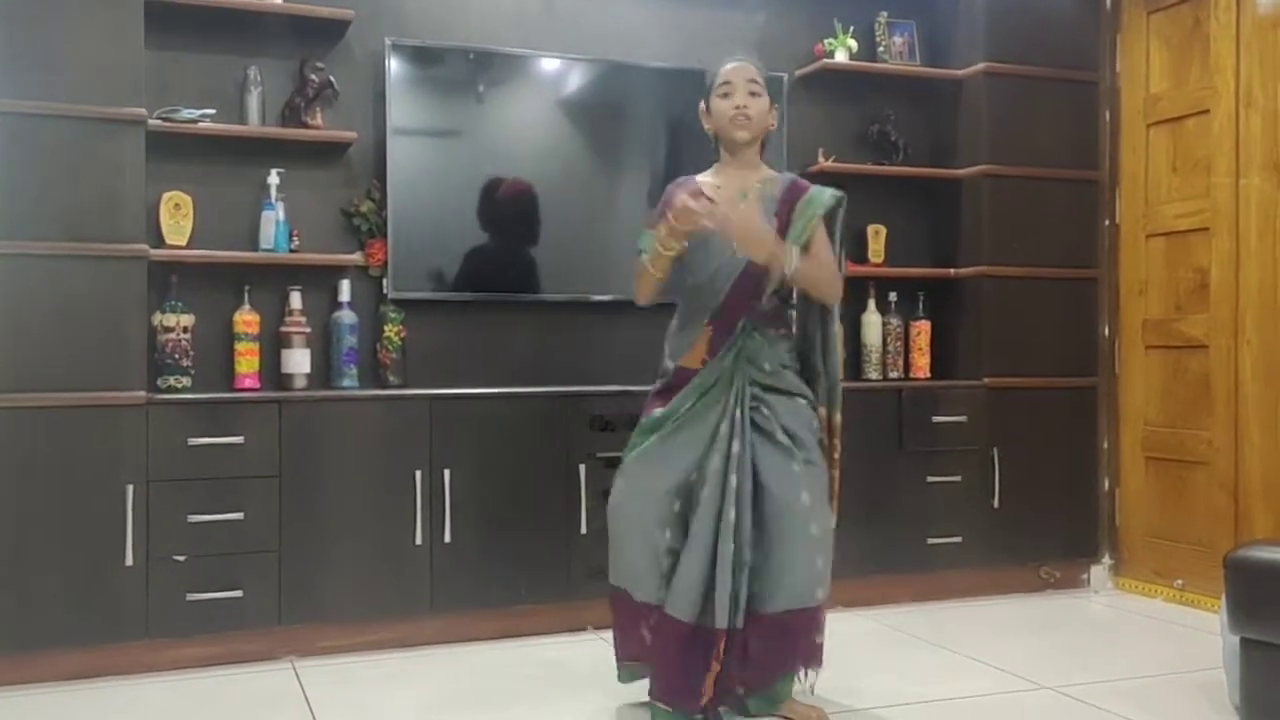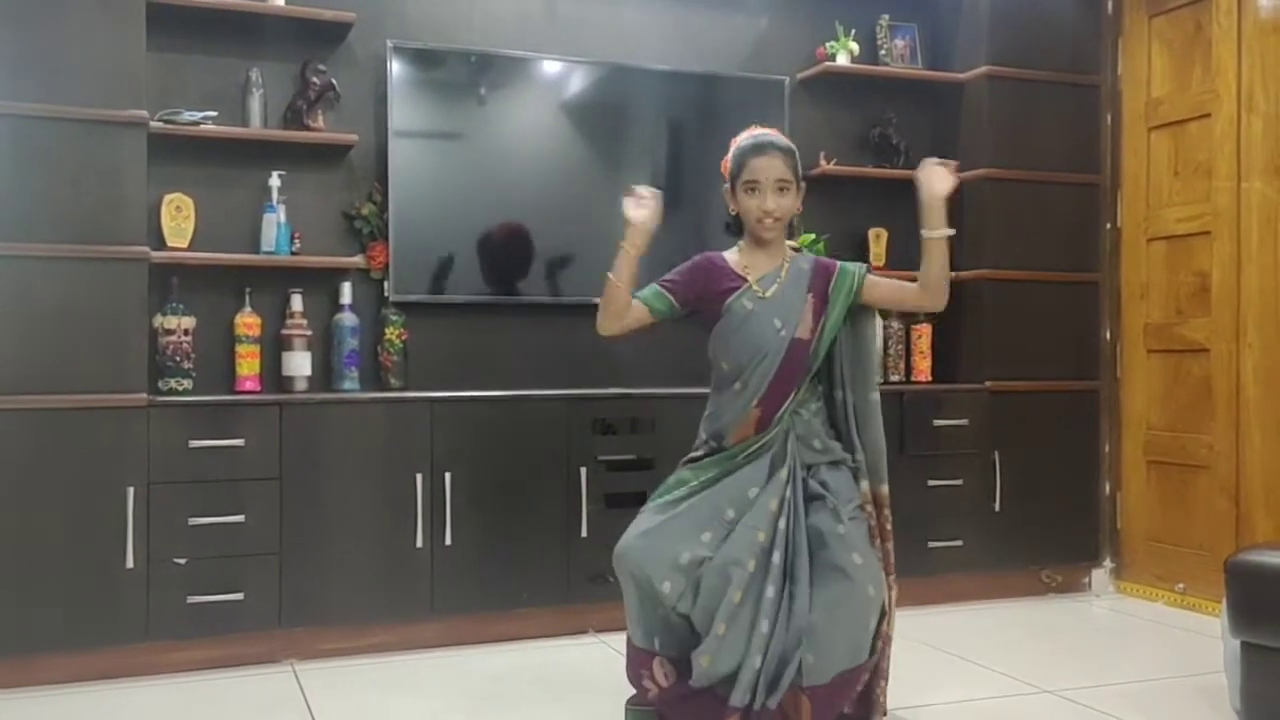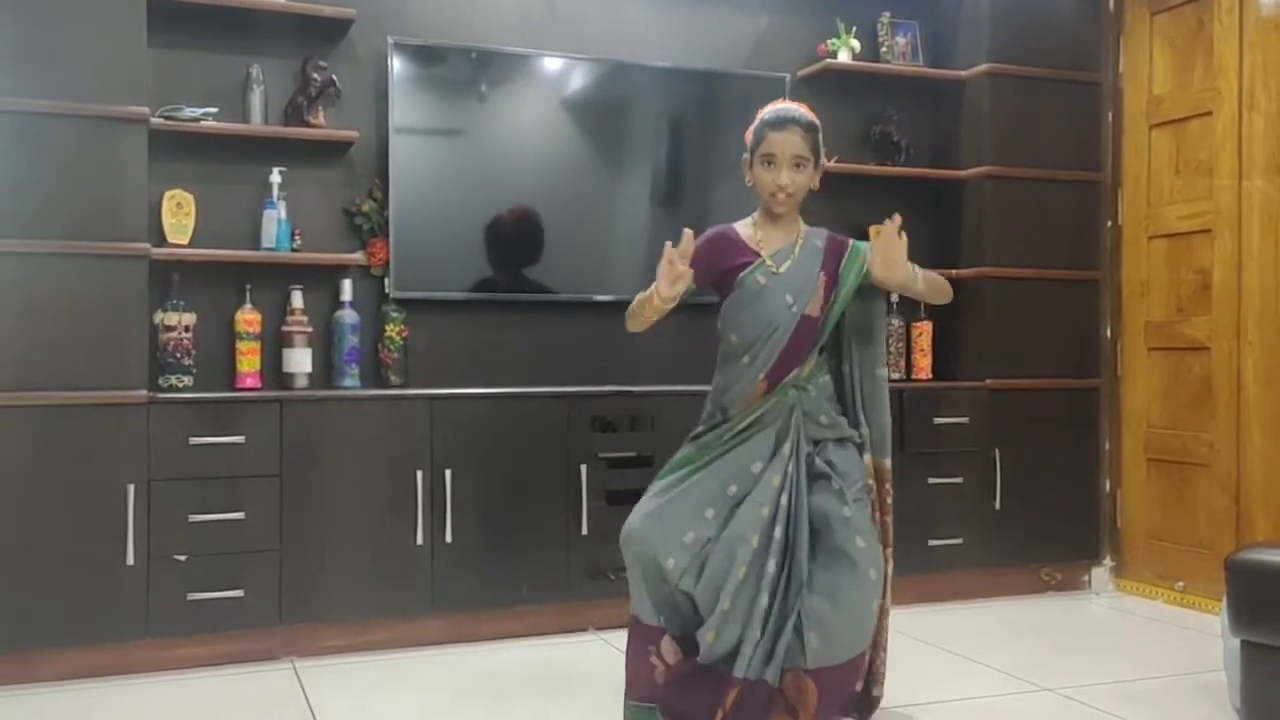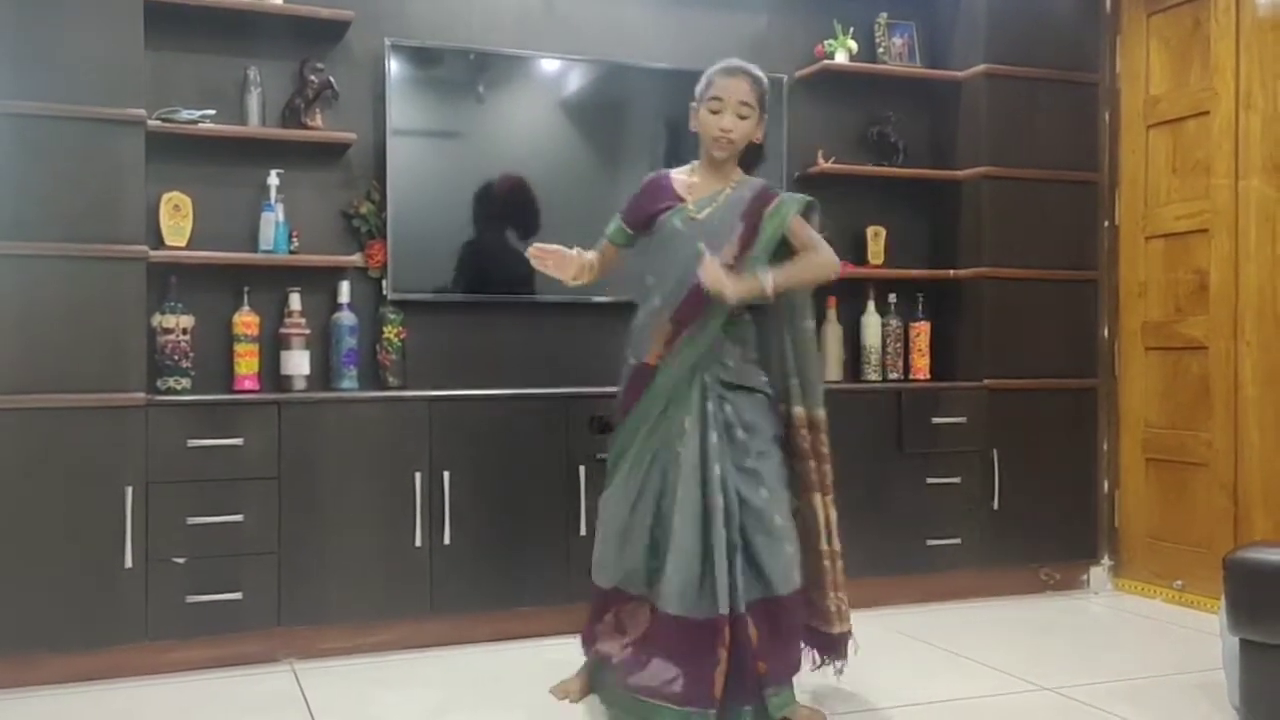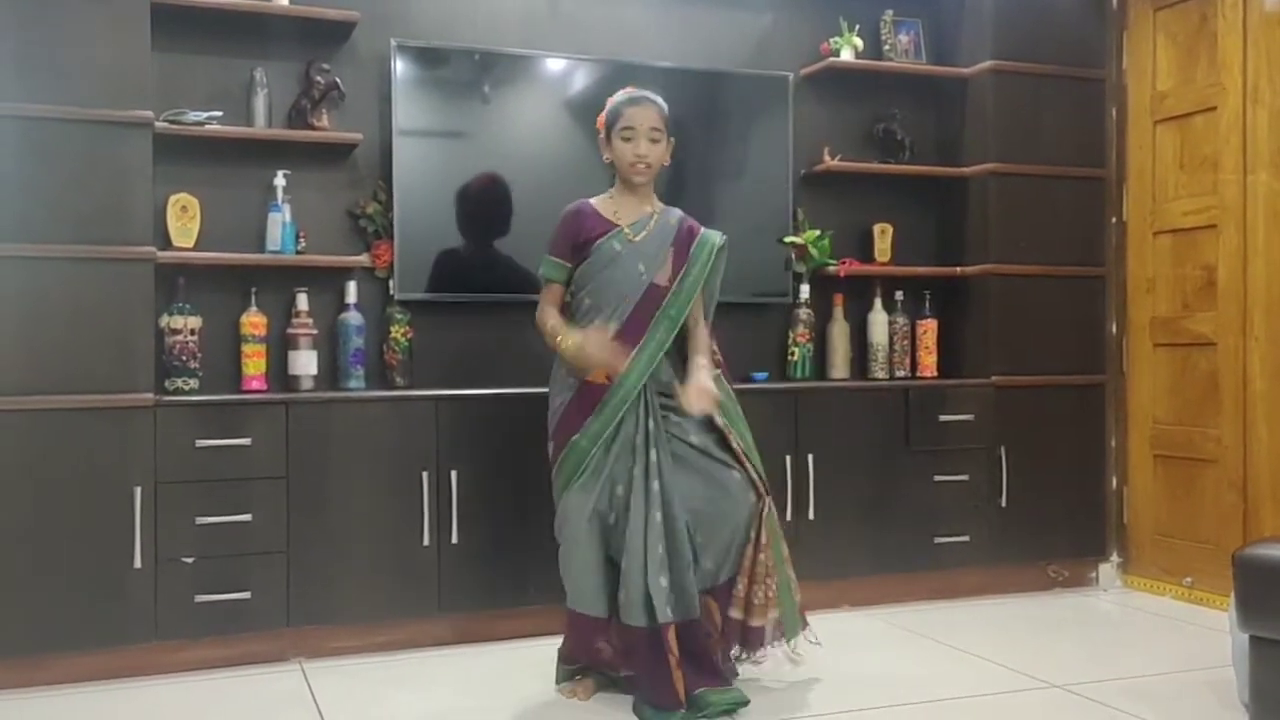
dt=0.5s
person 1, frame 1
left shoulder: (798, 198)
right shoulder: (683, 195)
left elbow: (828, 288)
right elbow: (644, 286)
left wrist: (769, 246)
right wrist: (672, 234)
left hip: (772, 385)
right hip: (694, 385)
left knee: (788, 524)
right knee: (643, 508)
person 1, frame 2
left shoulder: (825, 278)
right shoulder: (707, 274)
left elbow: (926, 298)
right elbow: (612, 321)
left wrist: (932, 216)
right wrist: (637, 238)
left hip: (810, 460)
right hip: (729, 461)
left knee: (852, 590)
right knee: (645, 559)
person 1, frame 3
left shoulder: (838, 253)
right shoulder: (722, 245)
left elbow: (941, 293)
right elbow: (636, 321)
left wrist: (900, 273)
right wrist: (662, 294)
left hip: (819, 439)
right hip: (736, 436)
left knee: (844, 576)
right knee: (654, 540)
person 1, frame 4
left shoulder: (765, 203)
right shoulder: (656, 189)
left elbow: (826, 260)
right elbow: (602, 261)
left wrist: (751, 284)
right wrist: (574, 266)
left hip: (729, 387)
right hip: (656, 384)
left knee: (755, 523)
right knee: (638, 517)
right ankle: (607, 660)
person 1, frame 5
left shoulder: (686, 233)
right shoulder: (580, 220)
left elbow: (696, 320)
right elbow: (547, 309)
left wrist: (702, 375)
right wrist: (574, 343)
left hip: (659, 397)
right hip: (590, 398)
left knee: (726, 499)
right knee: (596, 522)
left ankle: (690, 664)
right ankle: (596, 658)
